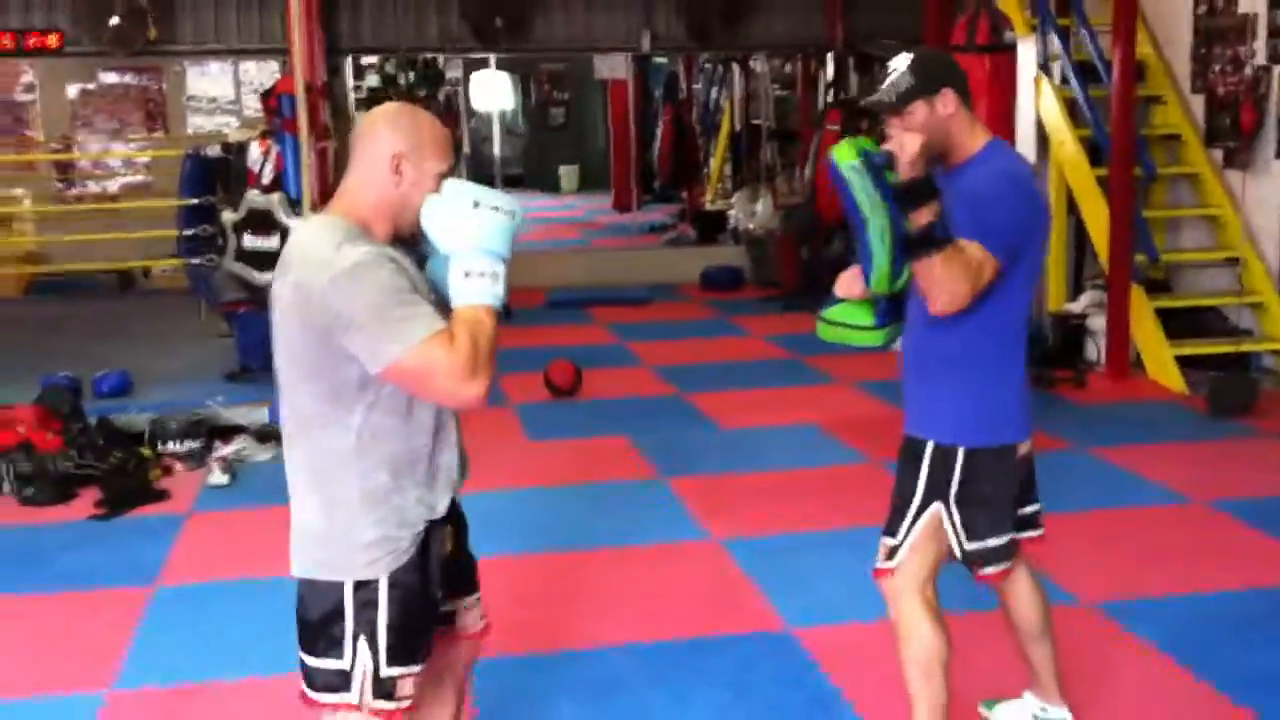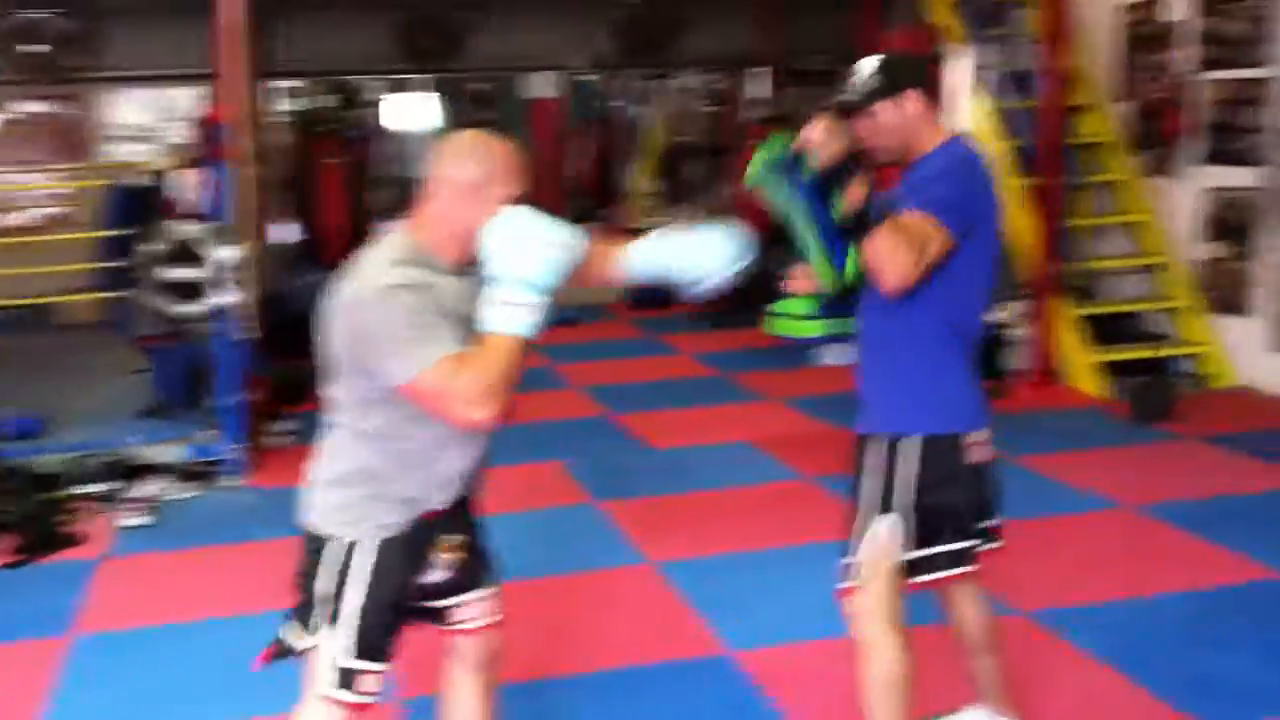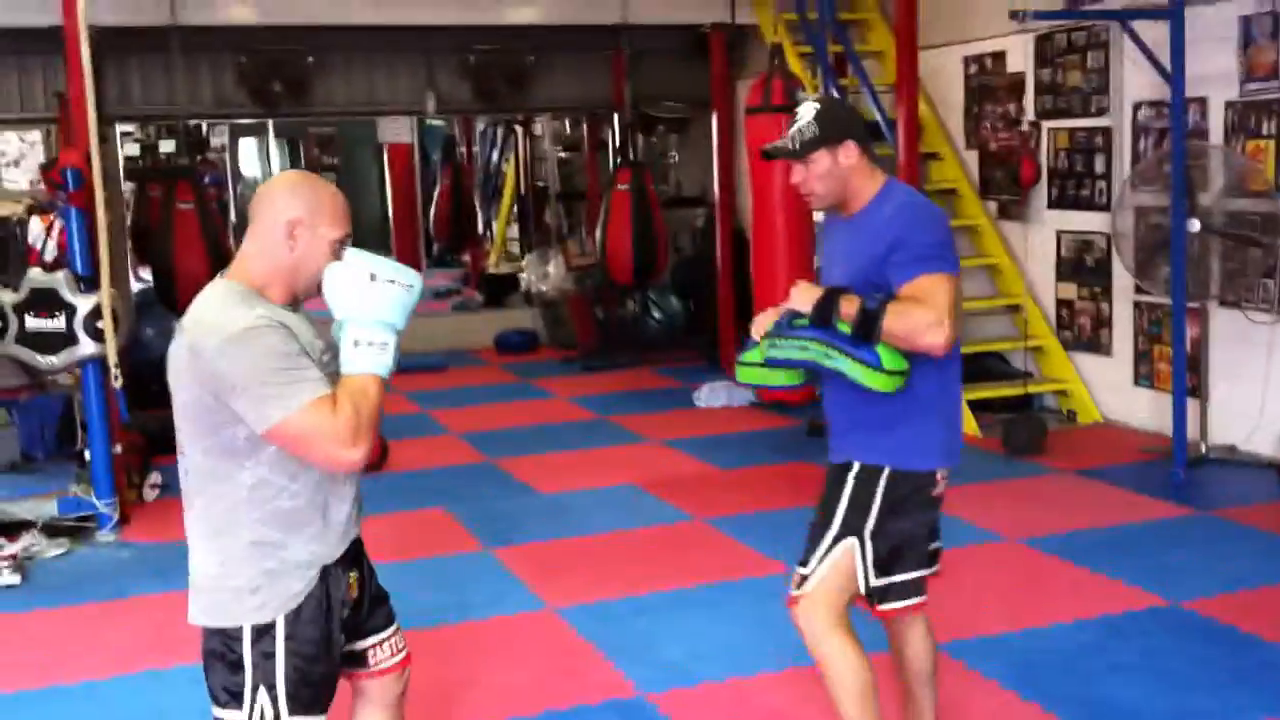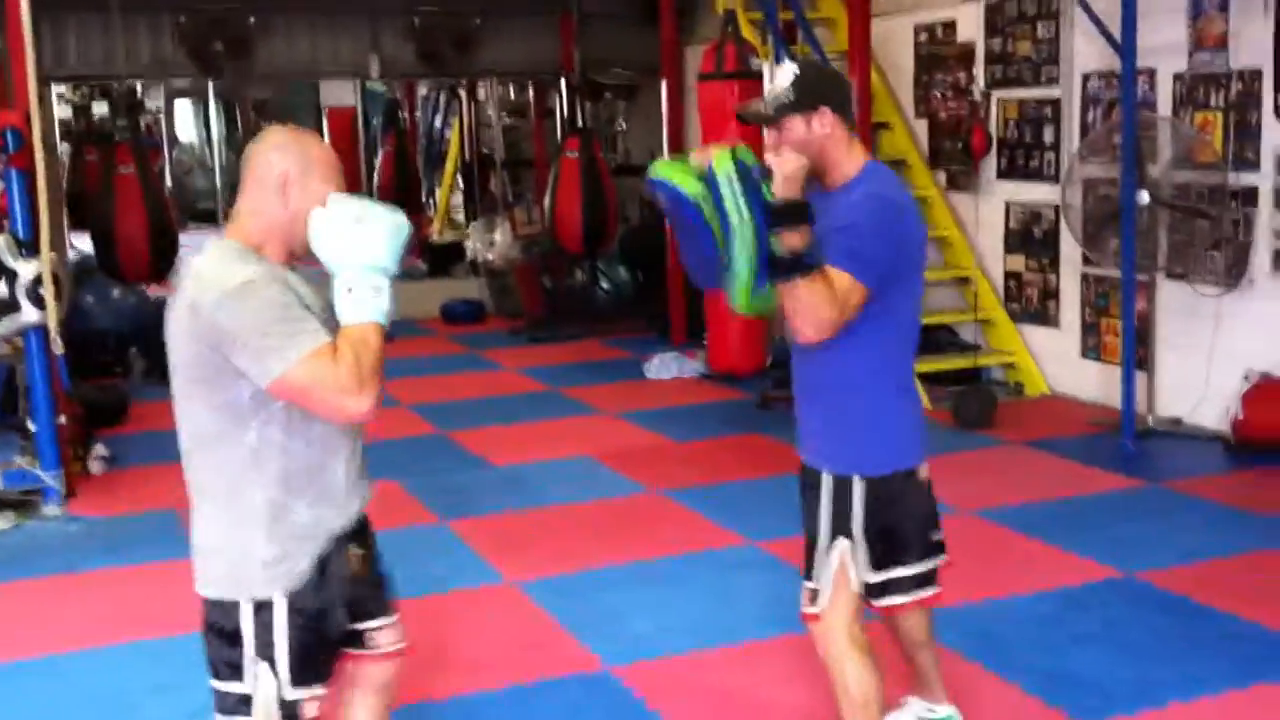
dt=0.5s
person 1, frame 1
left shoulder: (1000, 183)
right shoulder: (953, 174)
left elbow: (948, 294)
right elbow: (936, 273)
left wrist: (914, 191)
right wrist: (870, 277)
left hip: (962, 420)
right hip: (985, 412)
left knee: (905, 581)
right knee: (1002, 560)
person 1, frame 2
left shoulder: (952, 171)
right shoulder: (928, 175)
left elbow: (895, 267)
left hip: (916, 420)
right hip: (937, 414)
left knee: (870, 597)
right knee: (950, 572)
person 1, frame 3
left shoulder: (910, 219)
right shoulder: (837, 226)
left elbow: (933, 329)
left wrist: (834, 305)
right wrist: (790, 318)
left hip: (893, 451)
right hip: (872, 446)
left knee: (816, 606)
right knee: (900, 602)
person 1, frame 4
left shoulder: (875, 207)
right shoulder: (832, 189)
left elbow: (809, 320)
left wrist: (787, 213)
left hip: (860, 447)
right hip: (879, 438)
left knee: (832, 616)
right knee: (895, 590)
person 2, frame 1
left shoulder: (358, 249)
right shoulder: (348, 268)
left elbow: (426, 351)
right elbow: (462, 379)
left wrist: (459, 262)
right wrist: (480, 267)
left hip: (413, 509)
right hip: (368, 539)
left knee: (450, 647)
person 2, frame 2
left shoulder: (469, 257)
right shoulder: (387, 291)
left elbow: (575, 259)
right elbow: (475, 404)
left wrist: (663, 252)
right wrist: (518, 295)
left hip: (439, 505)
right hip: (365, 524)
left knee: (471, 646)
person 2, frame 3
left shoulder: (269, 314)
right shoulder: (237, 333)
left elbow: (325, 416)
right elbow: (346, 443)
left wrist: (365, 329)
right wrist: (372, 335)
left hip: (326, 560)
right hip: (268, 592)
person 2, frame 4
left shoulder: (265, 274)
right shoulder: (235, 290)
left elbow: (327, 375)
right elbow: (350, 396)
left wrist: (357, 277)
right wrist: (365, 279)
left hip: (329, 531)
right hip: (272, 558)
left knee: (379, 664)
